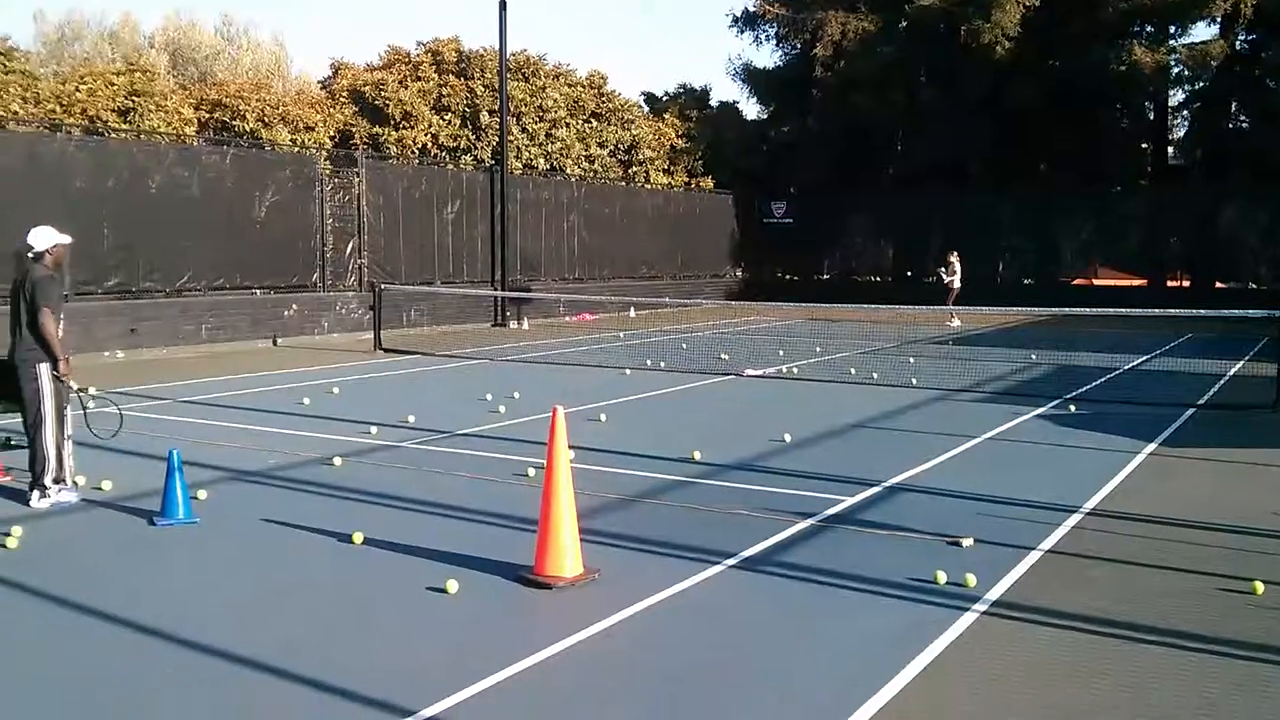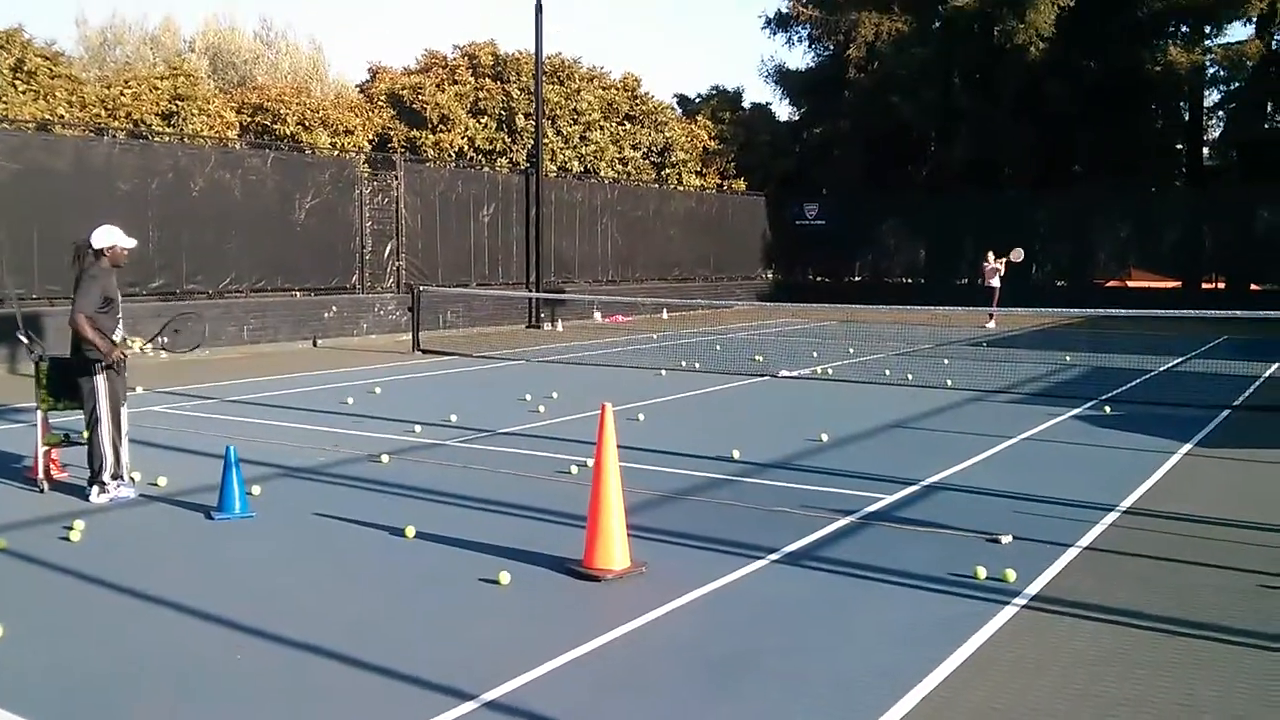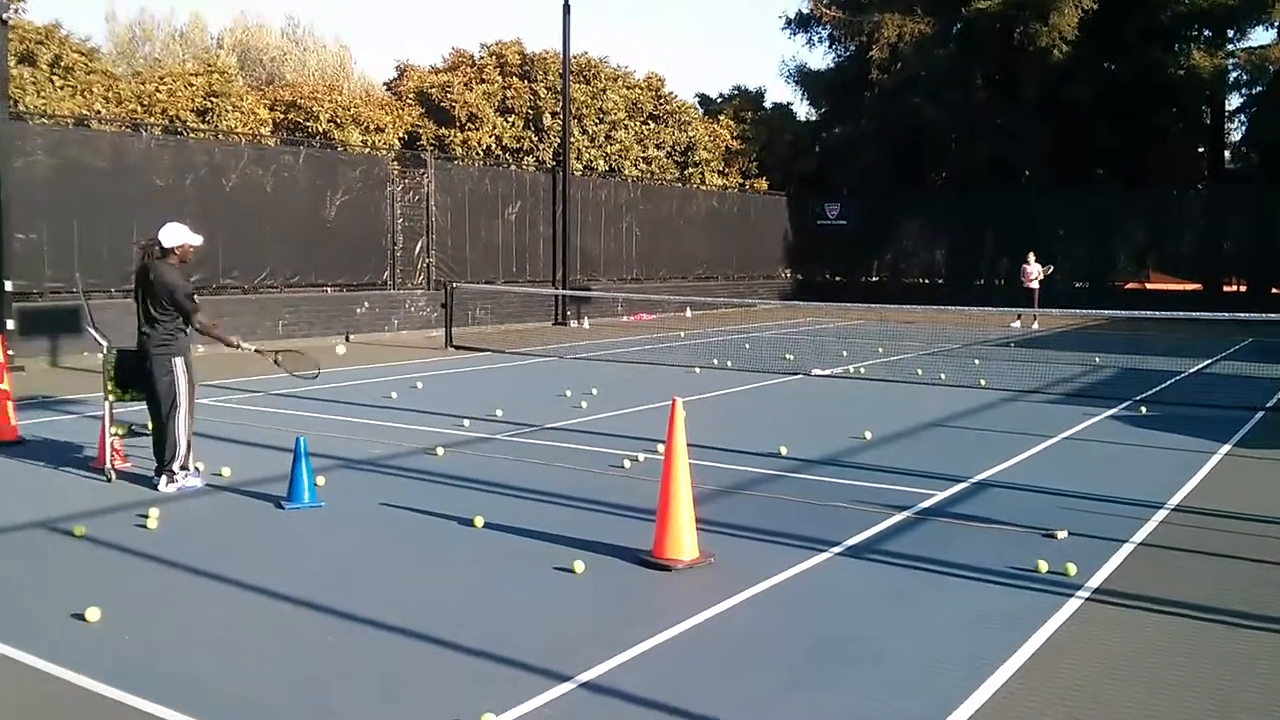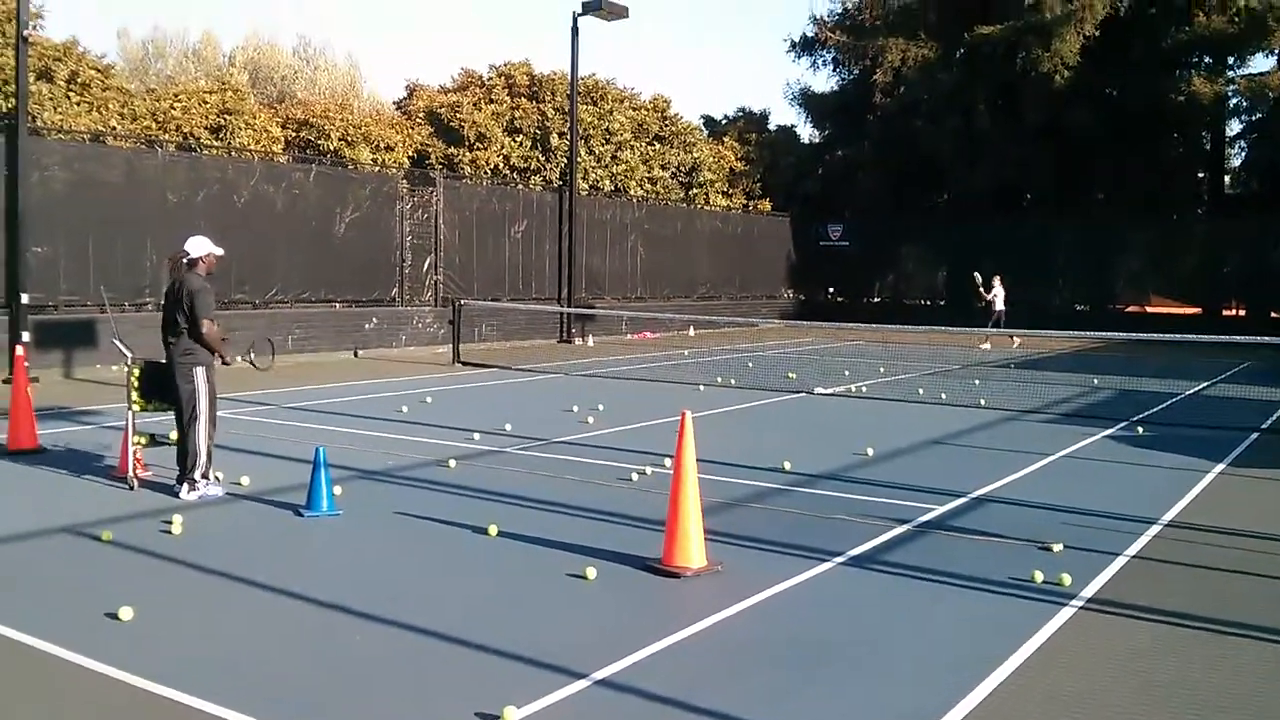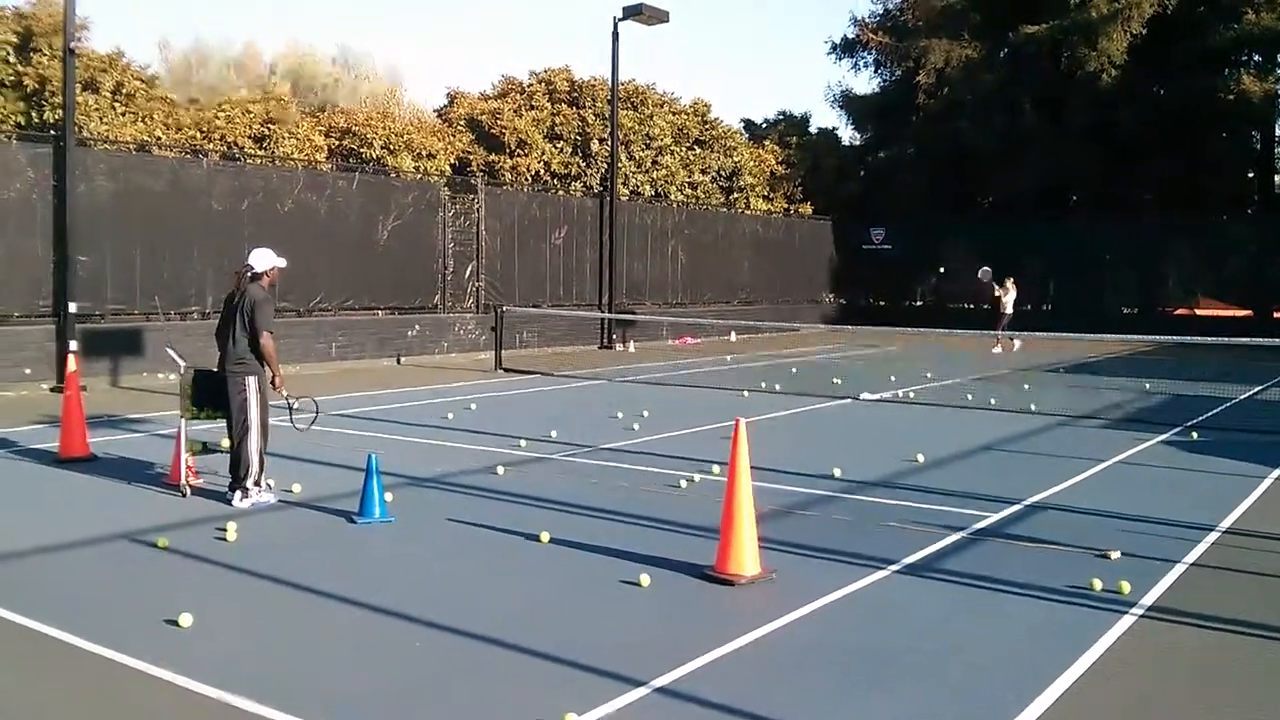
dt=1s
person 1, frame 1
left shoulder: (25, 277)
right shoulder: (46, 277)
left elbow: (20, 320)
right elbow: (45, 319)
right wrist: (61, 358)
left hip: (26, 358)
right hip: (40, 361)
left knee: (55, 423)
right knee: (47, 425)
left ankle: (56, 481)
right ankle: (44, 490)
person 1, frame 2
left shoulder: (105, 275)
right shoulder: (93, 278)
right elbow: (77, 319)
left wrist: (120, 341)
right wrist: (103, 346)
left hip: (108, 359)
right hip: (95, 361)
left knee: (116, 421)
right knee: (104, 422)
left ankle: (114, 478)
right ankle: (102, 486)
person 1, frame 3
left shoulder: (147, 269)
right shoulder: (175, 280)
left elbow: (146, 299)
right elbow: (196, 321)
right wrist: (226, 339)
left hip: (151, 350)
right hip: (171, 354)
left knee: (162, 413)
right knee: (179, 413)
left ankle: (165, 467)
right ankle: (172, 475)
person 1, frame 4
left shoulder: (176, 285)
right shoulder: (201, 287)
left elbow: (166, 327)
right elbow: (206, 329)
right wrist: (224, 353)
left hip: (179, 361)
right hip: (195, 363)
left knee: (188, 422)
right knee: (201, 423)
left ankle: (187, 477)
right ankle: (194, 483)
person 1, frame 5
left shoulder: (235, 295)
right shoulder: (262, 298)
left elbow: (220, 333)
right elbow: (265, 340)
right wrist: (277, 373)
left hip: (230, 370)
right hip: (248, 372)
left knee: (240, 430)
right knee: (252, 431)
left ankle: (239, 484)
right ankle: (247, 491)
